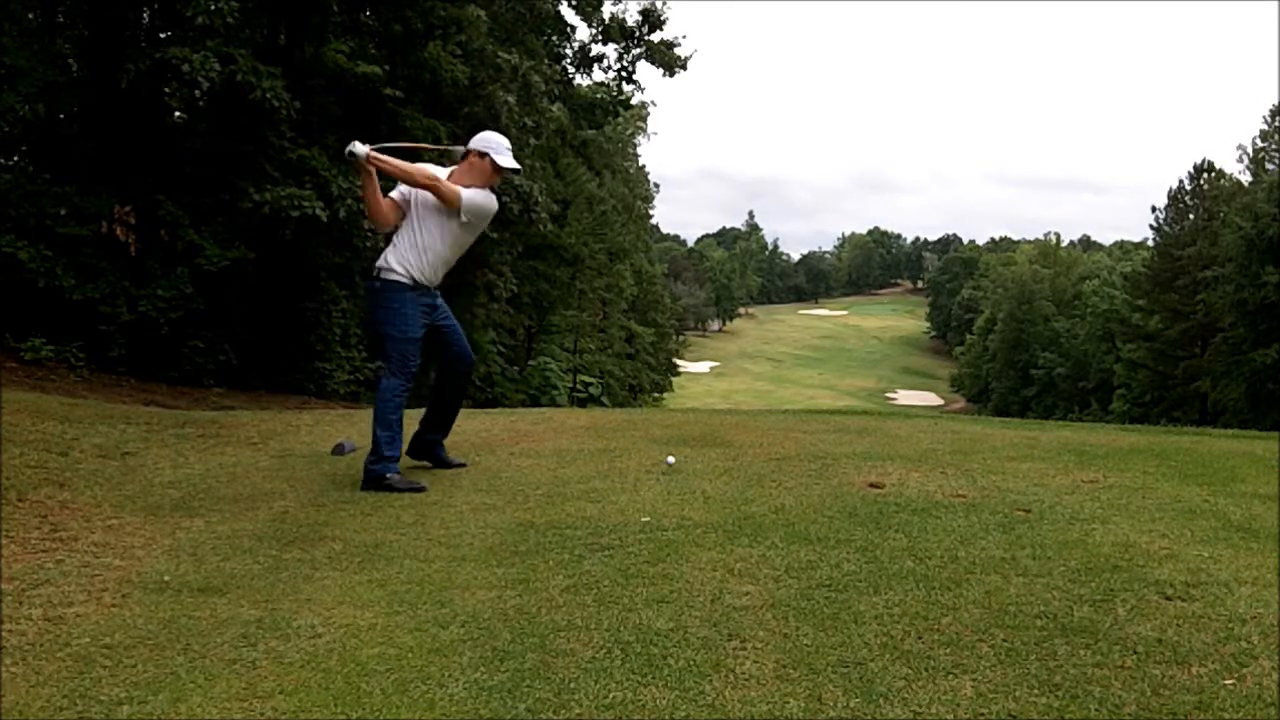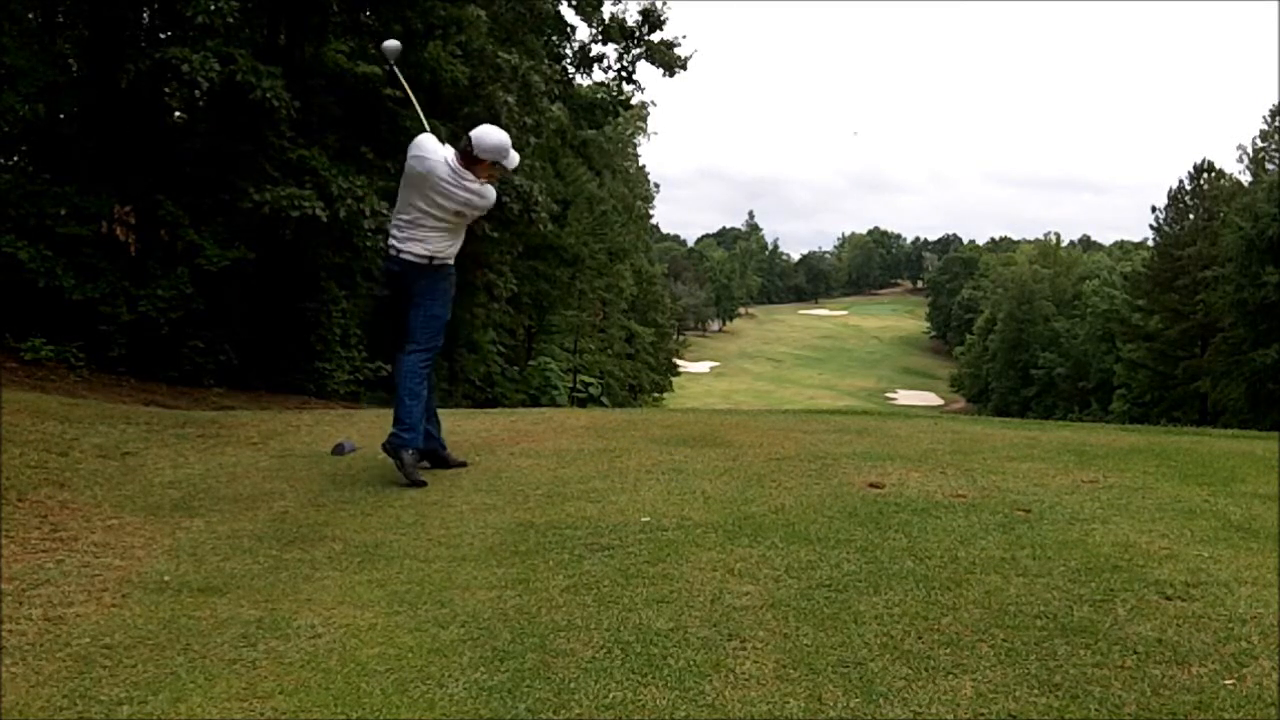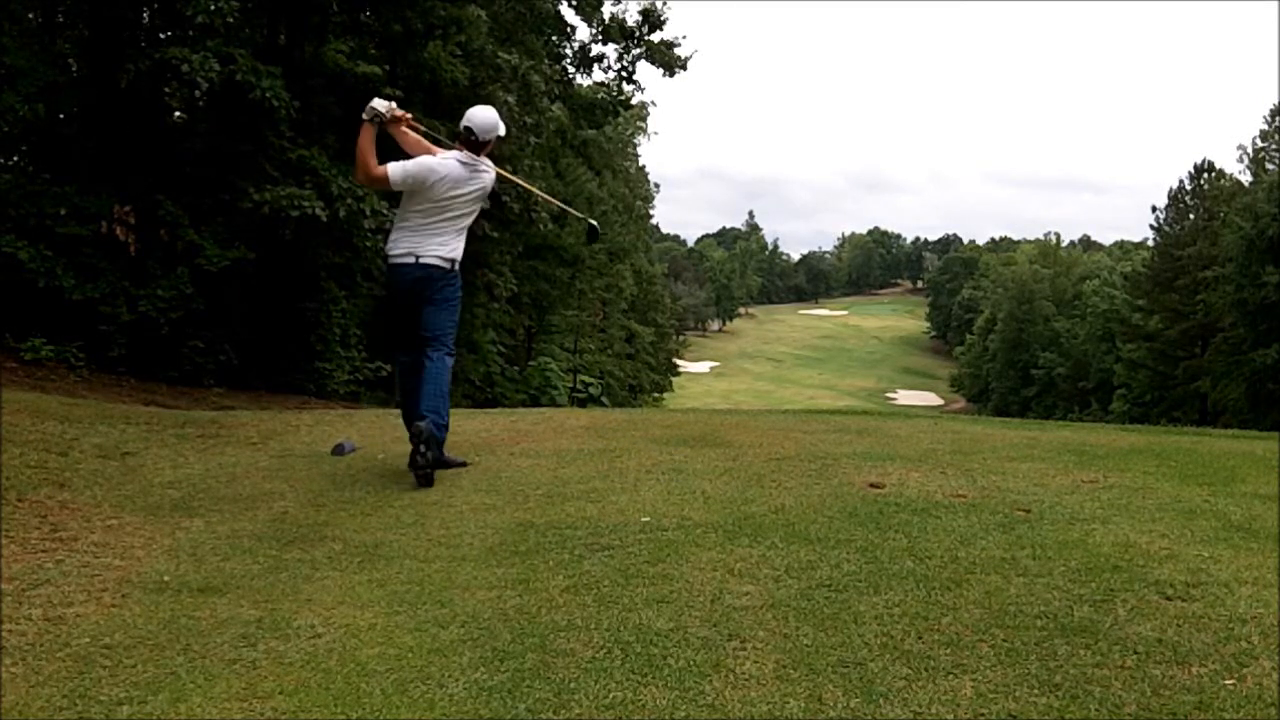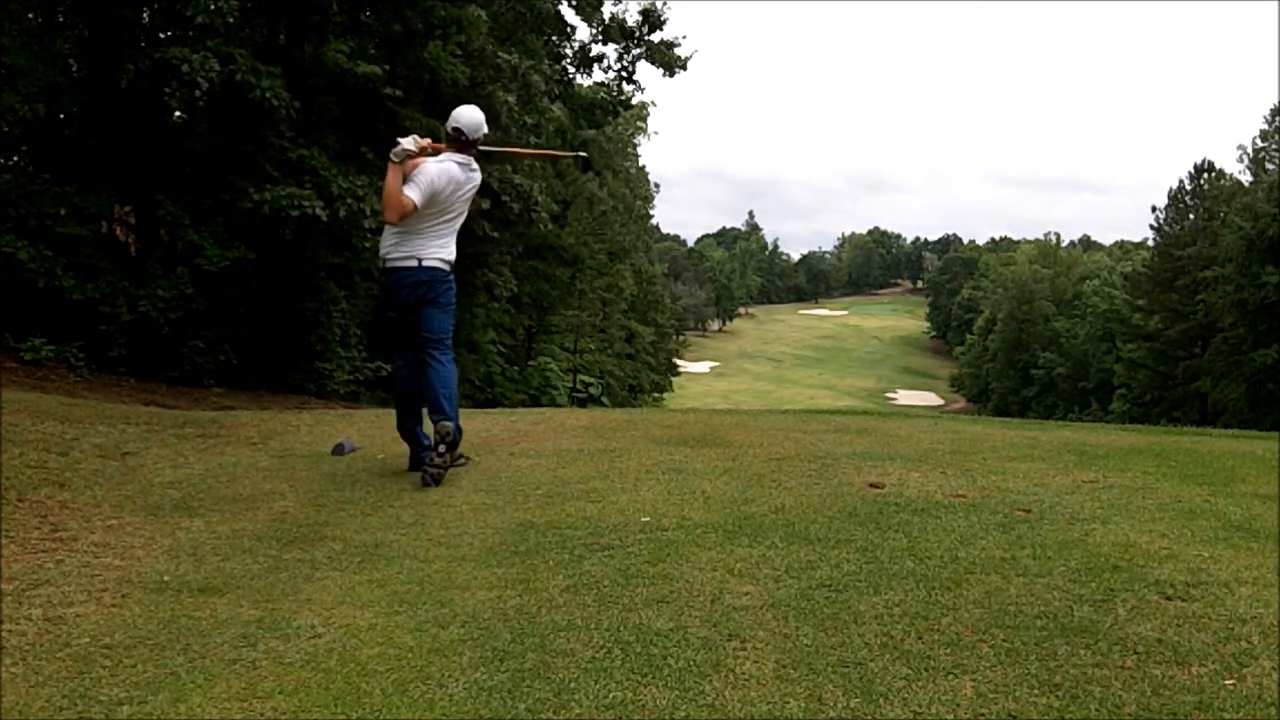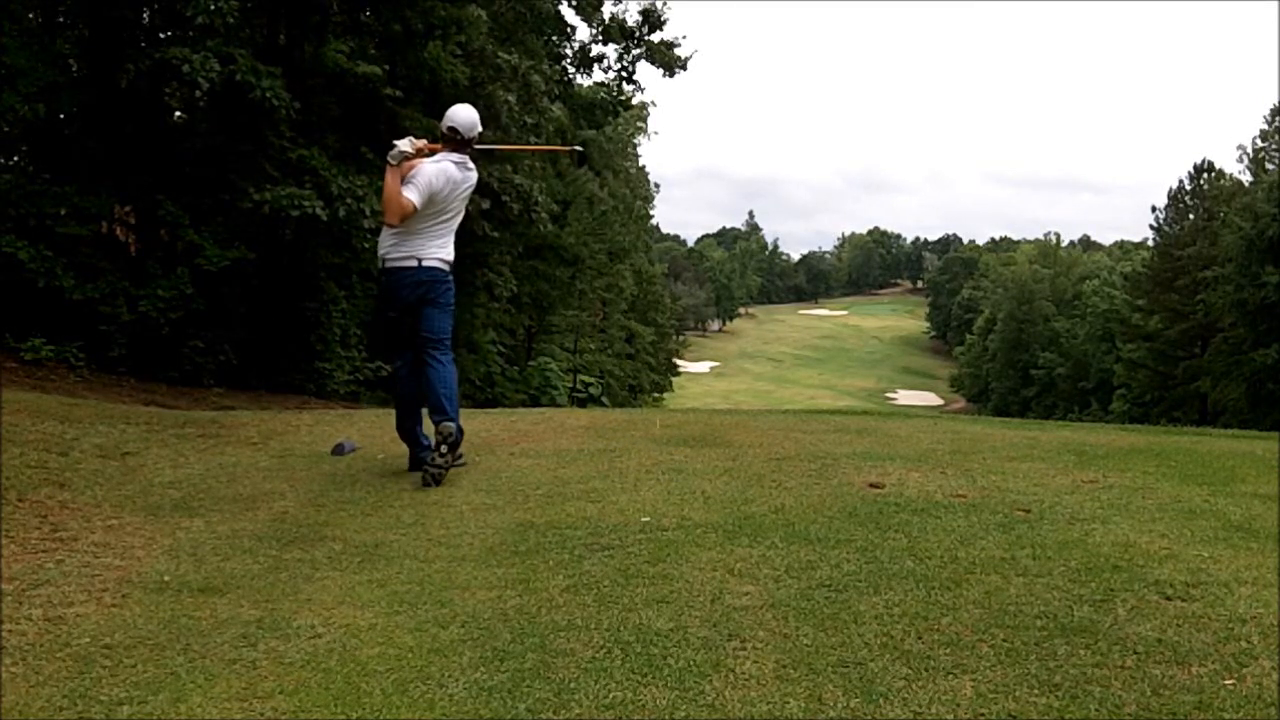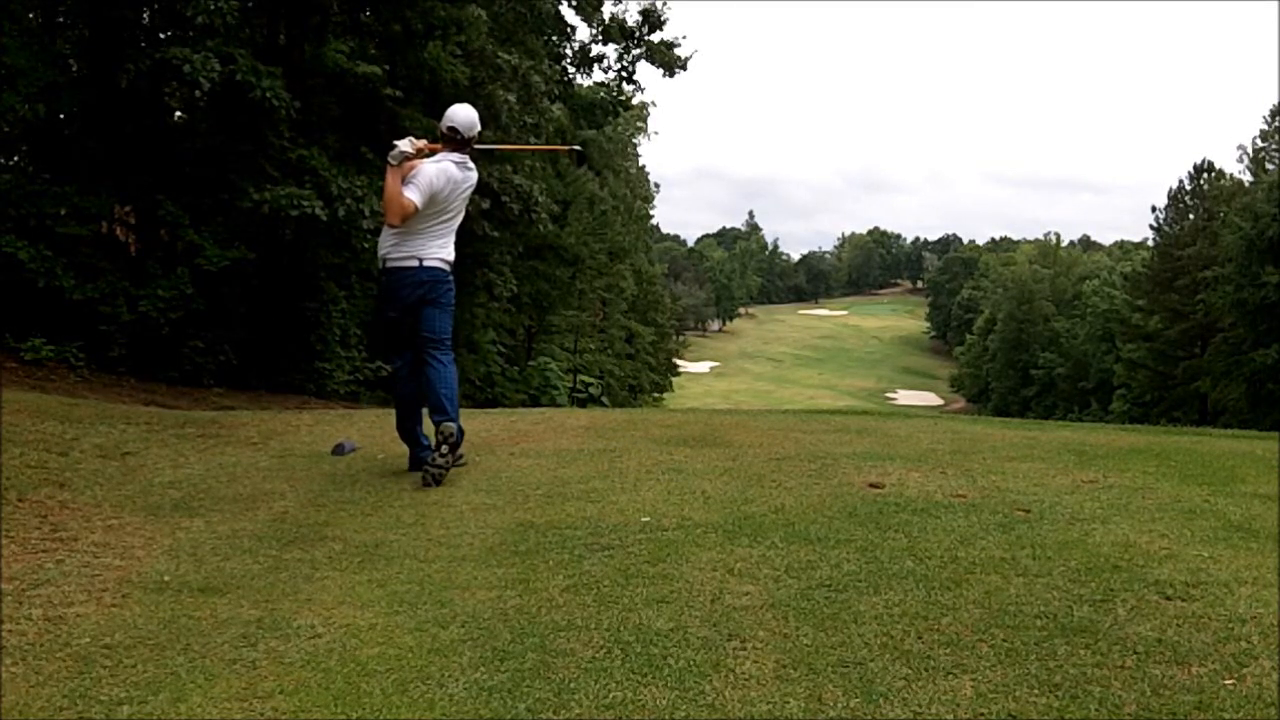
dt=0.3s
person 1, frame 1
left shoulder: (486, 203)
right shoulder: (423, 185)
left elbow: (432, 183)
right elbow: (384, 221)
left wrist: (373, 160)
right wrist: (368, 172)
left hip: (428, 293)
right hip: (397, 288)
left knee: (460, 362)
right knee: (400, 370)
left ankle: (428, 444)
right ankle: (381, 467)
person 1, frame 2
left shoulder: (423, 148)
right shoulder: (483, 196)
left hip: (398, 264)
right hip: (430, 272)
left knee: (414, 351)
right knee: (419, 353)
left ankle: (428, 443)
right ankle: (406, 441)
person 1, frame 3
left shoulder: (429, 167)
right shoulder: (487, 174)
left elbow: (367, 176)
left wrist: (371, 122)
right wrist: (402, 129)
left hip: (401, 269)
right hip: (440, 273)
left knee: (409, 356)
right knee: (438, 351)
left ankle: (423, 445)
right ankle: (430, 426)
person 1, frame 4
left shoulder: (434, 171)
right shoulder: (472, 173)
left elbow: (391, 213)
left wrist: (397, 160)
right wrist: (410, 158)
left hip: (399, 273)
right hip: (436, 274)
left knee: (406, 359)
right knee: (439, 353)
left ankle: (419, 447)
right ankle: (446, 426)
person 1, frame 5
left shoulder: (430, 171)
right shoulder: (468, 173)
left elbow: (393, 216)
left wrist: (394, 163)
right wrist: (410, 159)
left hip: (398, 273)
right hip: (435, 274)
left knee: (405, 359)
right knee: (438, 352)
left ankle: (418, 448)
right ankle: (446, 426)
person 1, frame 6
left shoulder: (431, 171)
right shoulder: (468, 172)
left elbow: (394, 216)
right elbow: (417, 172)
left wrist: (395, 165)
right wrist: (409, 160)
left hip: (398, 274)
right hip: (436, 274)
left knee: (405, 360)
right knee: (438, 353)
left ankle: (418, 447)
right ankle: (447, 427)
